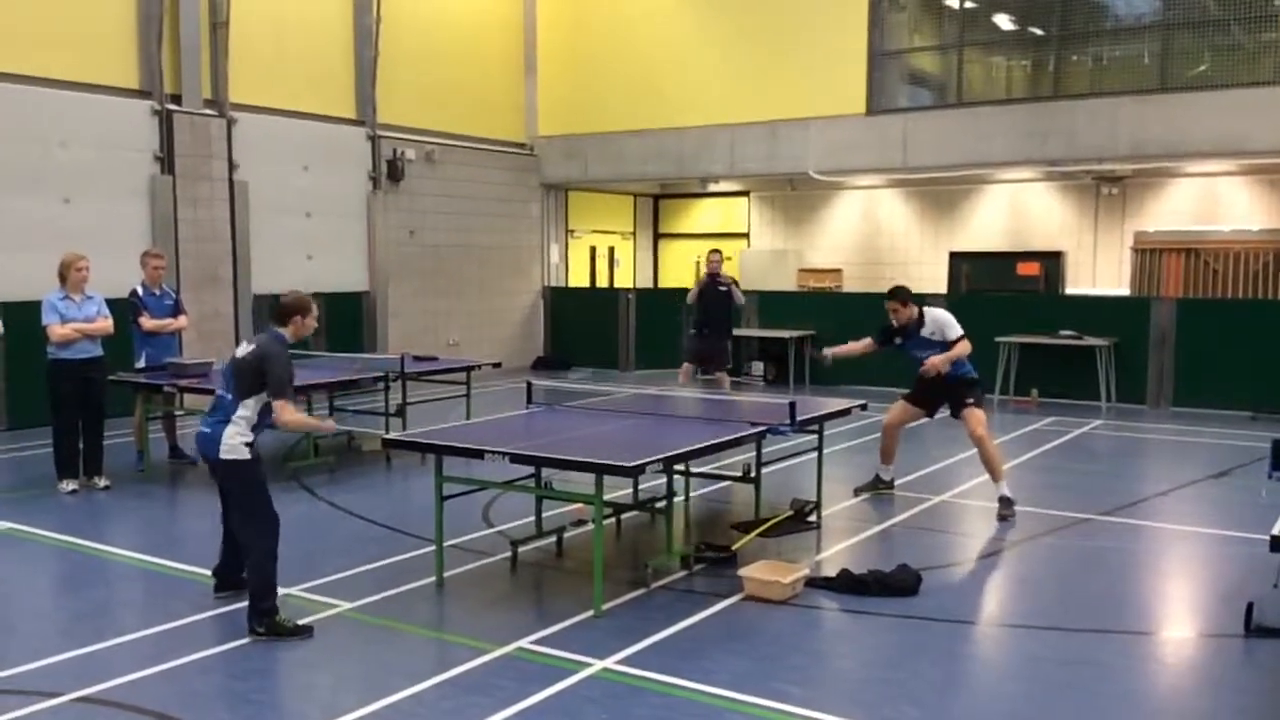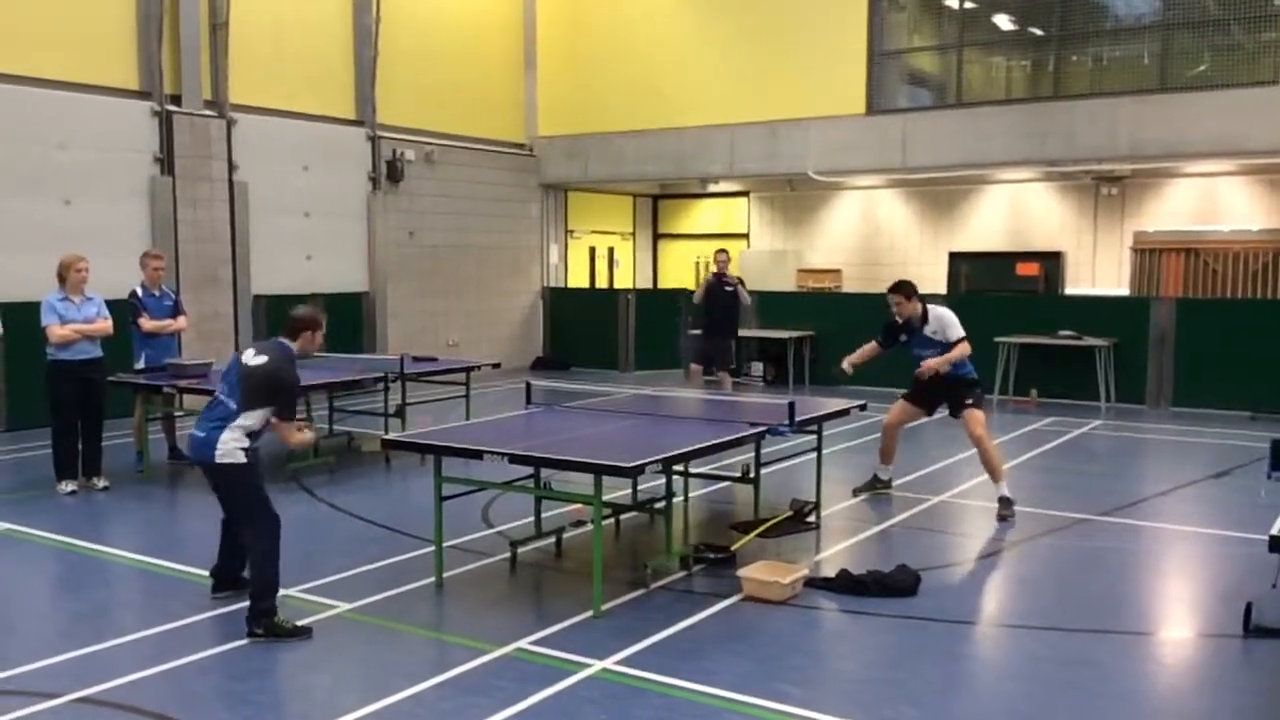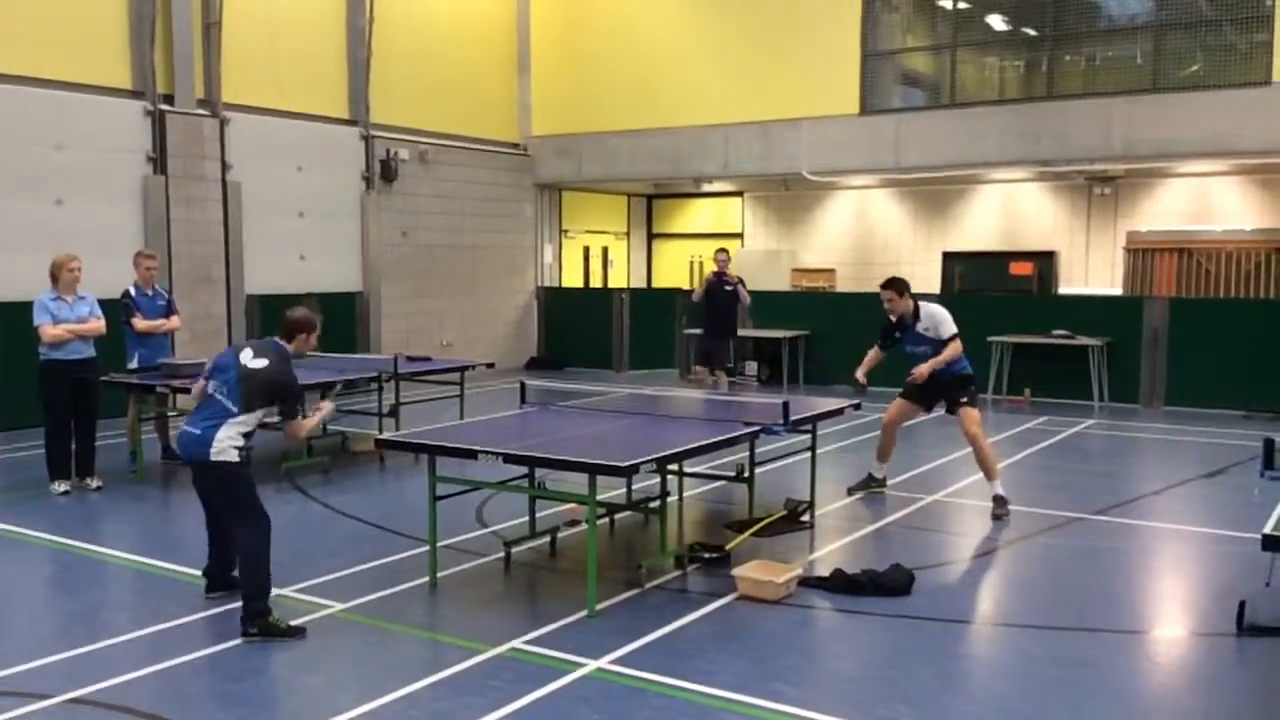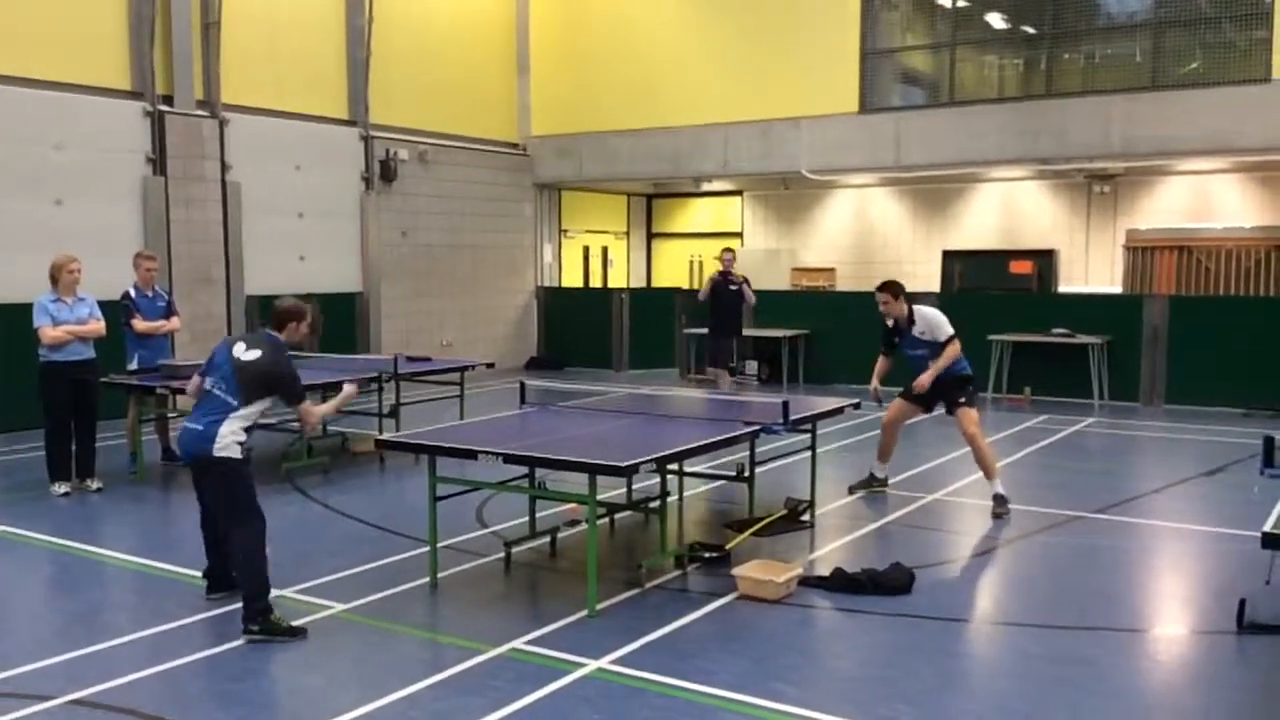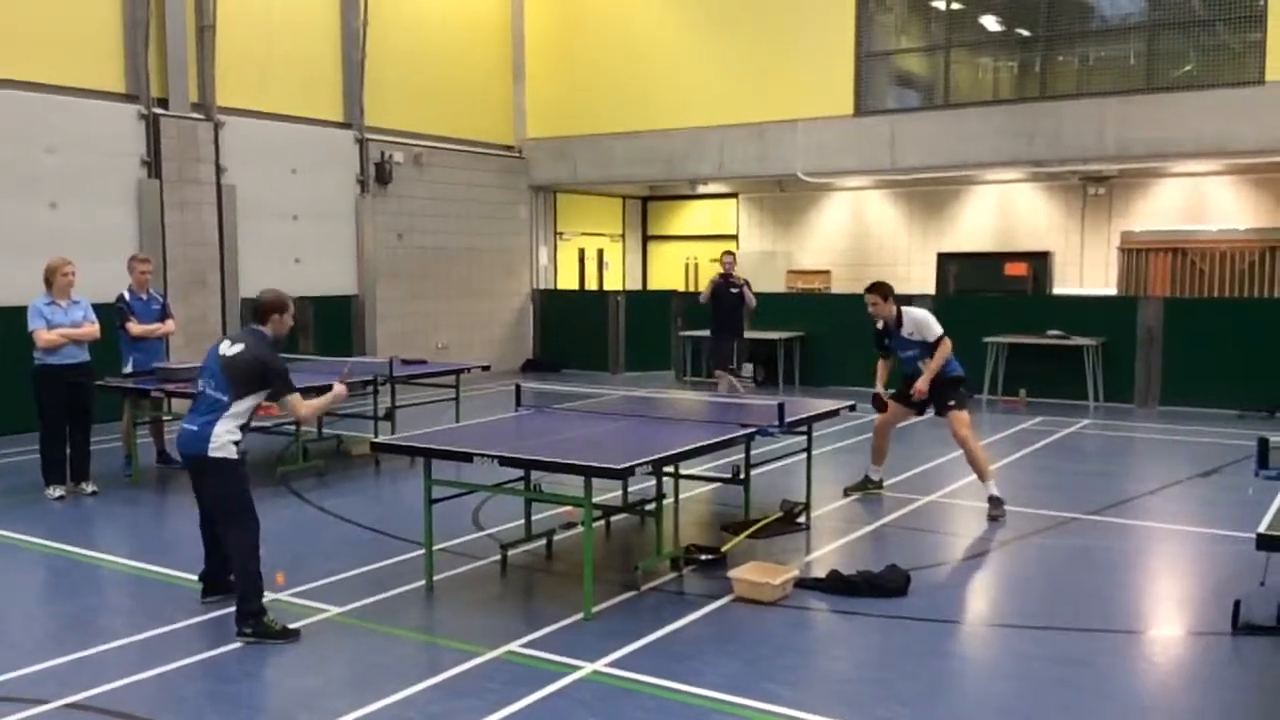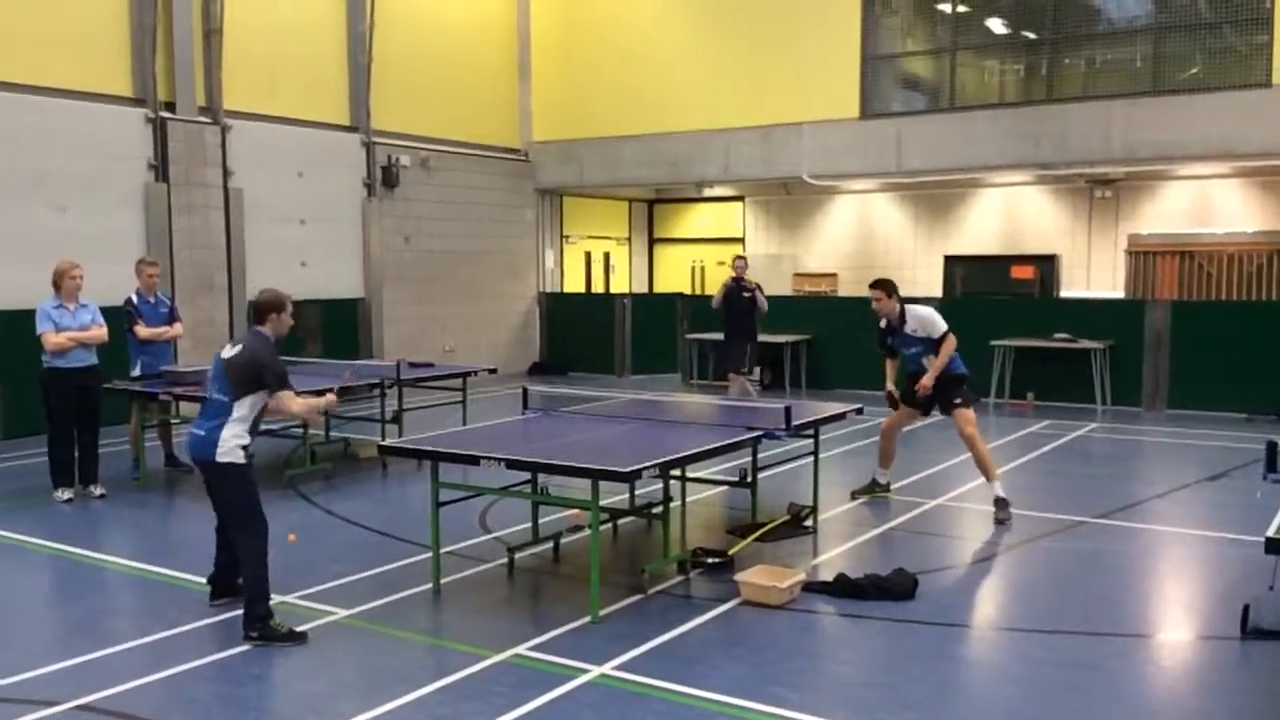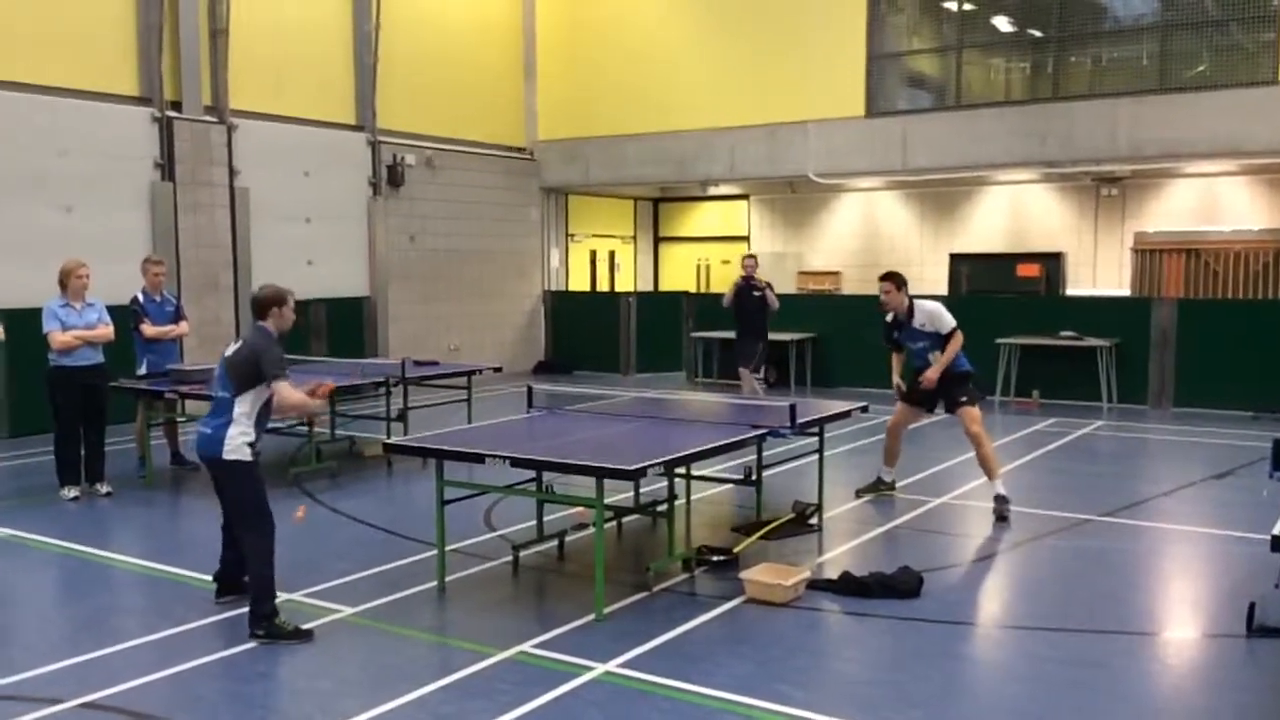
dt=0.1s
person 1, frame 1
left shoulder: (258, 343)
right shoulder: (277, 355)
right elbow: (286, 418)
left wrist: (266, 416)
right wrist: (322, 425)
left hip: (213, 437)
right hip: (231, 446)
left knee: (239, 514)
right knee: (262, 524)
left ankle: (227, 578)
right ankle: (263, 617)
person 1, frame 2
left shoulder: (254, 351)
right shoulder: (285, 374)
right elbow: (290, 438)
right wrist: (310, 436)
left hip: (202, 441)
right hip: (226, 452)
left knee: (237, 515)
right knee: (263, 526)
left ankle: (226, 579)
right ankle: (262, 619)
person 1, frame 3
left shoulder: (242, 349)
right shoulder: (283, 376)
left elbow: (199, 391)
right elbow: (296, 432)
right wrist: (322, 414)
left hip: (191, 438)
right hip: (218, 449)
left knee: (221, 515)
right knee: (254, 526)
left ankle: (219, 579)
right ankle: (256, 619)
person 1, frame 4
left shoulder: (232, 343)
right shoulder: (279, 365)
left elbow: (194, 388)
right elbow: (312, 419)
right wrist: (344, 396)
left hip: (191, 437)
right hip: (220, 446)
left knee: (215, 514)
right knee: (248, 526)
left ankle: (220, 579)
right ankle: (258, 617)
person 1, frame 5
left shoulder: (224, 343)
right shoulder: (266, 358)
right elbow: (301, 412)
right wrist: (335, 395)
left hip: (189, 437)
right hip: (216, 446)
left knee: (213, 516)
right knee: (242, 527)
left ankle: (215, 581)
right ankle: (251, 619)
person 1, frame 6
left shoulder: (235, 346)
right shoulder: (264, 354)
right elbow: (293, 409)
left wrist: (302, 404)
right wrist: (323, 405)
left hip: (202, 441)
right hip: (224, 450)
left knee: (230, 520)
right knee: (252, 529)
left ankle: (224, 585)
right ankle: (258, 622)
person 1, frame 7
left shoulder: (243, 344)
right shoulder: (265, 348)
right elbow: (288, 398)
left wrist: (299, 400)
right wrist: (315, 405)
left hip: (209, 440)
right hip: (231, 448)
left knee: (236, 518)
right knee: (258, 527)
left ankle: (229, 582)
right ankle: (263, 620)
person 2, frame 1
left shoulder: (939, 317)
right shoulder: (895, 329)
left elbow: (965, 347)
right elbow: (865, 345)
left wrist: (942, 358)
right wrist: (831, 352)
left hip: (961, 381)
right hip: (930, 382)
left knee: (978, 433)
right knee: (890, 423)
left ankle: (1004, 496)
right ankle: (884, 478)
person 2, frame 2
left shoulder: (942, 315)
right shoulder: (898, 325)
left elbow: (965, 349)
right elbow: (875, 346)
left wrist: (937, 362)
right wrist: (849, 360)
left hip: (959, 380)
right hip: (927, 381)
left knee: (978, 434)
right knee: (890, 423)
left ankle: (1004, 497)
right ankle: (882, 478)
person 2, frame 3
left shoulder: (935, 313)
right shoulder: (894, 323)
left elbow: (956, 348)
right elbow: (879, 350)
left wrist: (930, 365)
right wrist: (862, 370)
left hip: (956, 377)
right hip: (924, 379)
left knee: (973, 431)
right knee: (889, 420)
left ankle: (999, 495)
right ankle: (877, 476)
person 2, frame 4
left shoulder: (930, 316)
right shoulder: (890, 327)
left elbow: (955, 347)
right elbow: (886, 355)
left wrist: (930, 375)
right wrist: (875, 379)
left hip: (955, 377)
right hip: (923, 380)
left knee: (971, 431)
right knee: (889, 421)
left ankle: (999, 494)
right ankle: (878, 476)
person 2, frame 5
left shoulder: (919, 317)
right shoulder: (881, 329)
left elbow: (945, 346)
right elbow: (885, 358)
left wrist: (925, 379)
right wrist: (879, 385)
left hip: (946, 379)
right hip: (915, 381)
left knee: (963, 434)
right knee: (881, 424)
left ankle: (994, 496)
right ankle: (873, 478)
person 2, frame 6
left shoulder: (923, 314)
right shoulder: (885, 328)
left elbow: (950, 342)
right elbow: (892, 357)
left wrist: (931, 375)
right wrist: (890, 382)
left hip: (949, 377)
right hip: (919, 381)
left knee: (969, 433)
right knee: (888, 429)
left ankle: (999, 498)
right ankle: (880, 482)
person 2, frame 7
left shoulder: (930, 309)
right shoulder: (891, 322)
left elbow: (957, 338)
left wrist: (936, 369)
right wrist: (896, 376)
left hip: (954, 375)
right hip: (923, 377)
left knee: (974, 431)
right knee: (894, 426)
left ankle: (1000, 494)
right ankle: (886, 480)
person 3, frame 1
left shoulder: (97, 299)
right shoulder: (51, 301)
left elbow: (108, 328)
right elbow: (56, 335)
left wrist: (76, 326)
right wrist: (92, 330)
left hip: (94, 365)
right hip: (63, 367)
left knee: (95, 420)
right knee: (66, 423)
left ankle: (94, 472)
right ankle: (67, 476)
person 3, frame 2
left shoulder: (96, 300)
right shoulder: (51, 302)
left elbow: (108, 328)
right elbow: (55, 336)
left wrist: (75, 327)
right wrist: (91, 330)
left hip: (93, 366)
right hip: (63, 368)
left knee: (94, 421)
right knee: (65, 424)
left ankle: (93, 474)
right ankle: (66, 477)
person 3, frame 3
left shoulder: (89, 299)
right shoulder: (43, 302)
left elbow: (101, 328)
right elbow: (48, 335)
left wrist: (67, 327)
right wrist: (84, 330)
left hip: (86, 366)
right hip: (56, 368)
left knee: (87, 421)
right knee: (58, 423)
left ankle: (87, 474)
right ankle: (59, 477)
person 3, frame 4
left shoulder: (89, 301)
right shoulder: (43, 303)
left elbow: (100, 330)
right elbow: (47, 337)
left wrist: (68, 328)
right wrist: (84, 332)
left hip: (86, 367)
right hip: (55, 370)
left knee: (87, 423)
right knee: (58, 425)
left ankle: (87, 475)
right ankle: (60, 479)
person 3, frame 5
left shoulder: (83, 304)
right shoulder: (37, 306)
left elbow: (95, 332)
right elbow: (42, 340)
left wrist: (62, 331)
right wrist: (78, 335)
left hip: (81, 370)
right hip: (50, 373)
left knee: (82, 426)
right knee: (53, 428)
left ankle: (82, 478)
right ankle: (55, 482)
person 3, frame 6
left shoulder: (91, 307)
right shoulder: (46, 309)
left elbow: (103, 336)
right elbow: (50, 344)
left wrist: (71, 335)
right wrist: (86, 338)
left hip: (89, 373)
right hip: (58, 376)
left knee: (90, 429)
right knee: (61, 431)
left ankle: (90, 481)
right ankle: (63, 485)
person 3, frame 7
left shoulder: (97, 306)
right shoulder: (52, 308)
left elbow: (109, 334)
right elbow: (57, 342)
left wrist: (77, 333)
right wrist: (93, 337)
left hip: (95, 372)
right hip: (64, 375)
left knee: (96, 427)
right knee: (67, 429)
left ankle: (97, 479)
right ankle: (69, 483)
person 4, frame 1
left shoulder: (172, 294)
right shoulder: (137, 295)
left elbow: (183, 323)
right elbow: (146, 325)
left wrist: (157, 325)
right wrist: (169, 322)
left hip: (171, 359)
right hip: (147, 361)
left knee: (169, 406)
right knee: (143, 408)
left ankle: (174, 449)
right ankle: (141, 454)
person 4, frame 2
left shoulder: (171, 295)
right shoulder: (136, 296)
left elbow: (182, 324)
right elbow: (145, 326)
left wrist: (157, 325)
right wrist: (168, 322)
left hip: (170, 360)
right hip: (146, 362)
left knee: (168, 407)
right knee: (142, 408)
left ankle: (173, 450)
right ankle: (140, 455)
person 4, frame 3
left shoulder: (164, 295)
right shoulder: (129, 296)
left elbow: (175, 323)
right elbow: (138, 325)
left wrist: (150, 325)
right wrist: (162, 322)
left hip: (163, 360)
right hip: (140, 362)
left knee: (161, 407)
right knee: (135, 408)
left ankle: (166, 449)
right ankle: (134, 455)
person 4, frame 4
left shoulder: (164, 296)
right shoulder: (129, 297)
left elbow: (176, 325)
right elbow: (138, 327)
left wrist: (149, 327)
right wrist: (162, 323)
left hip: (163, 362)
right hip: (140, 363)
left knee: (162, 408)
right knee: (136, 409)
left ankle: (167, 451)
right ankle: (134, 456)
person 4, frame 5
left shoulder: (159, 299)
right shoulder: (123, 300)
left elbow: (170, 328)
right elbow: (133, 330)
left wrist: (144, 329)
right wrist: (156, 326)
left hip: (158, 365)
right hip: (134, 366)
left knee: (157, 411)
right knee: (131, 412)
left ankle: (162, 454)
right ankle: (129, 459)
person 4, frame 6
left shoulder: (167, 302)
right shoulder: (131, 303)
left elbow: (179, 331)
right elbow: (141, 333)
left wrist: (152, 333)
right wrist: (165, 329)
left hip: (166, 368)
right hip: (143, 369)
left knee: (165, 414)
right knee: (139, 416)
left ankle: (170, 457)
right ankle: (137, 462)
person 4, frame 7
left shoulder: (173, 301)
right shoulder: (137, 302)
left elbow: (184, 329)
right elbow: (146, 332)
left wrist: (158, 331)
right wrist: (170, 328)
left hip: (172, 366)
right hip: (149, 368)
left knee: (171, 413)
right knee: (145, 414)
left ankle: (176, 455)
right ankle: (143, 460)
